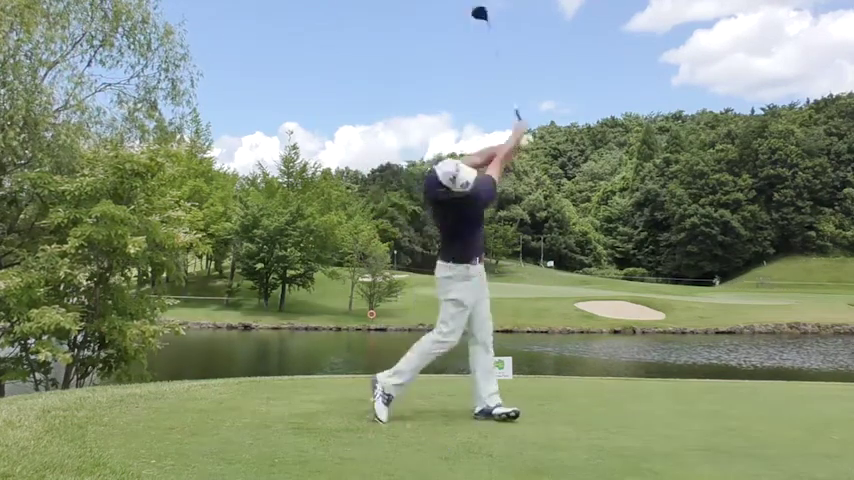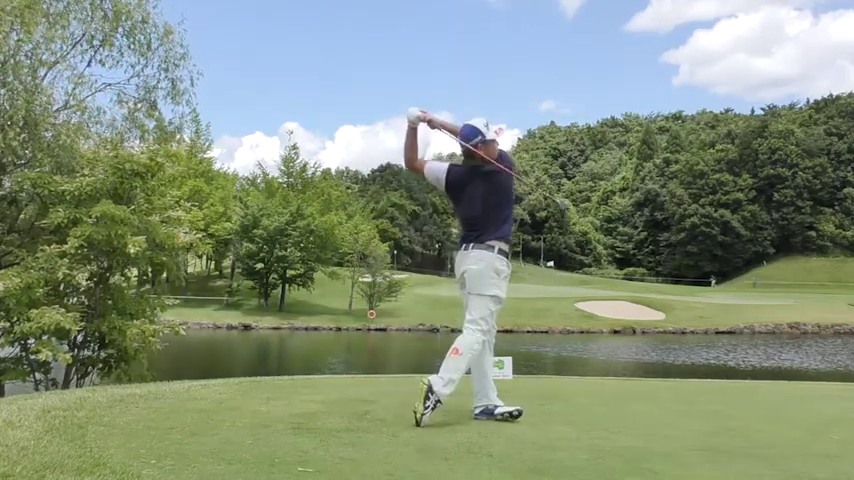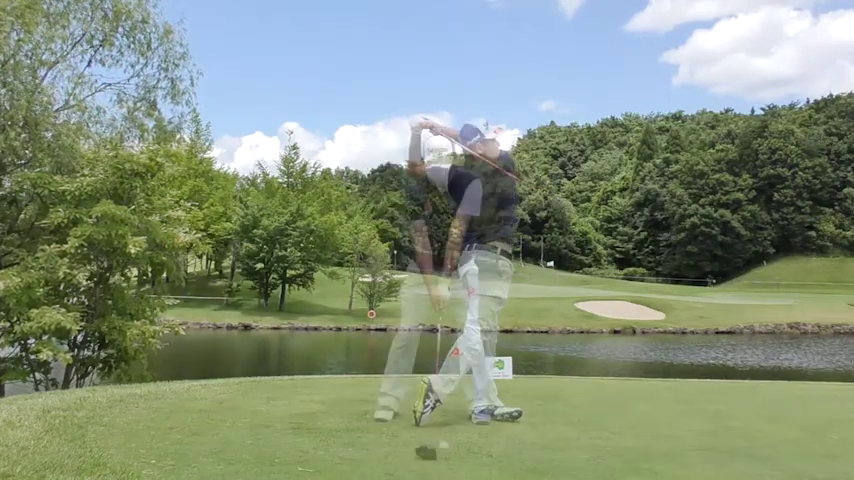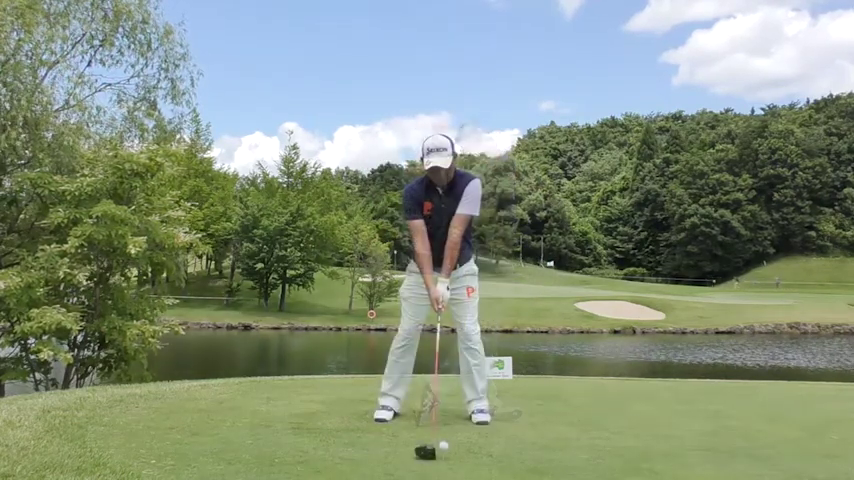
dt=0.4s
person 1, frame 1
left shoulder: (435, 177)
right shoulder: (476, 195)
left elbow: (476, 159)
right elbow: (497, 165)
left wrist: (507, 143)
right wrist: (515, 137)
left hip: (472, 267)
right hip: (460, 271)
left knee: (482, 335)
right knee: (446, 335)
left ankle: (486, 402)
right ankle: (388, 383)
person 1, frame 2
left shoulder: (453, 175)
right shoulder: (503, 166)
left elbow: (412, 163)
right elbow: (474, 141)
left wrist: (413, 125)
right wrist: (436, 122)
left hip: (467, 256)
right hip: (490, 259)
left knee: (482, 332)
right knee: (477, 330)
left ankle: (486, 403)
right ankle: (438, 388)
person 1, frame 3
left shoulder: (458, 176)
left elbow: (415, 167)
left hip: (475, 259)
right hip: (491, 259)
left knee: (481, 332)
right knee: (478, 332)
left ankle: (485, 403)
right ankle: (438, 388)
person 1, frame 4
left shoulder: (470, 184)
right shoulder: (413, 192)
left elbow: (456, 234)
right elbow: (420, 241)
left wrist: (446, 280)
right wrist: (431, 285)
left hip: (461, 269)
right hip: (421, 270)
left knee: (470, 333)
right knee: (406, 333)
left ankle: (478, 403)
right ankle: (389, 400)
